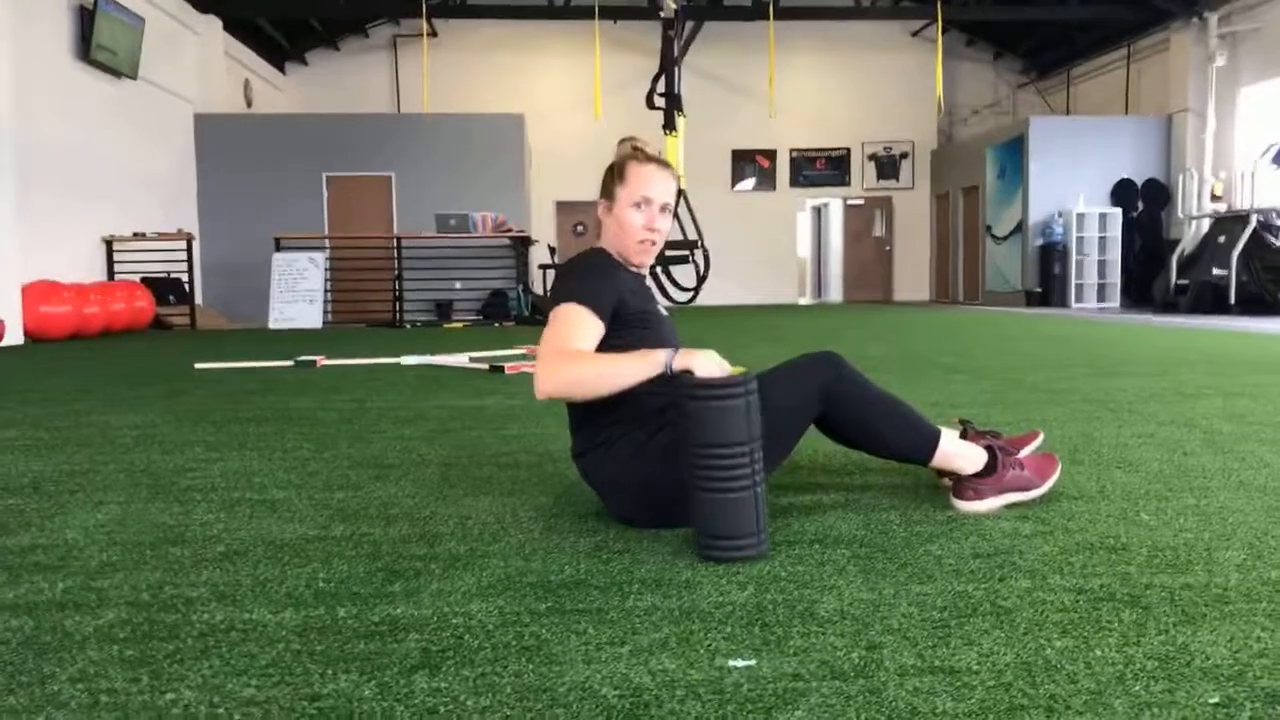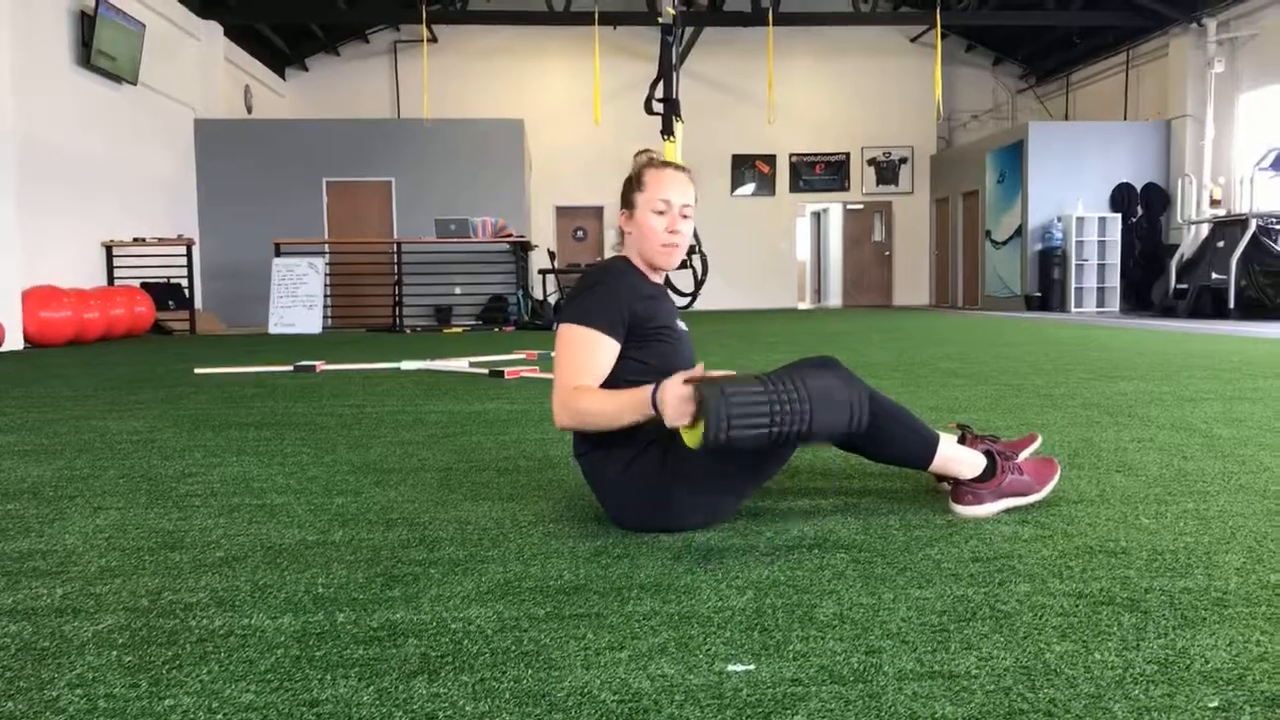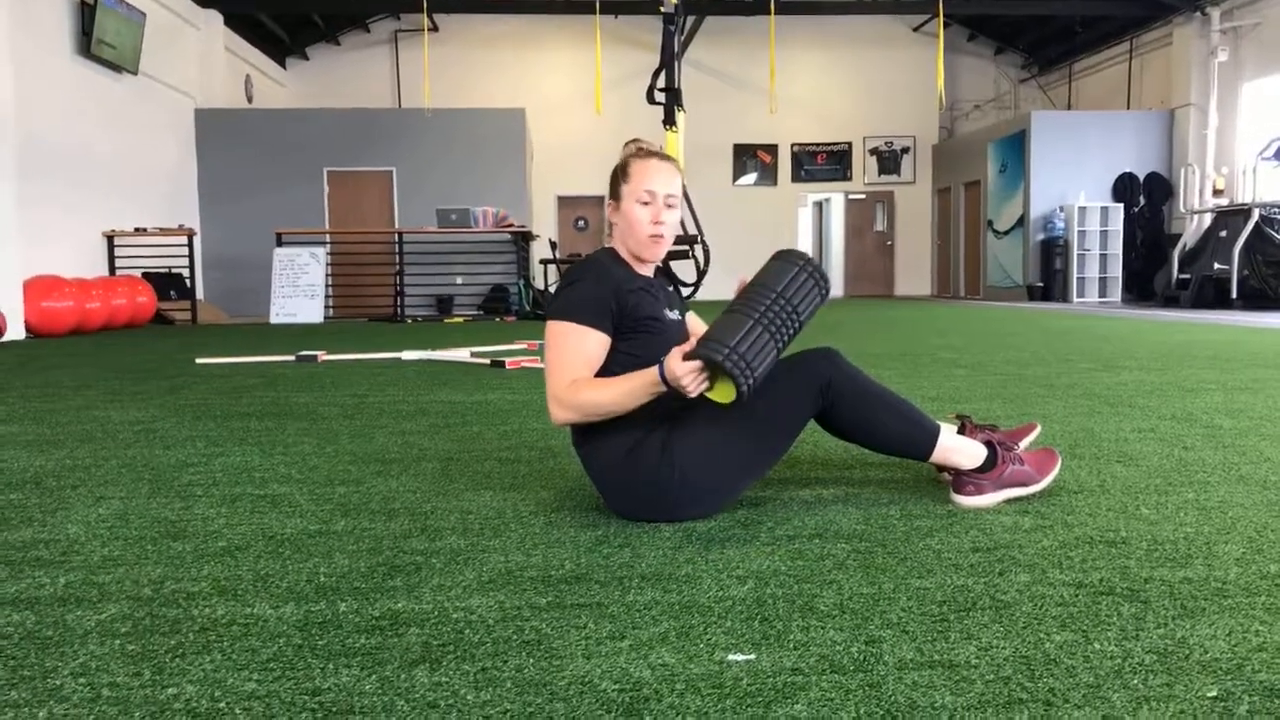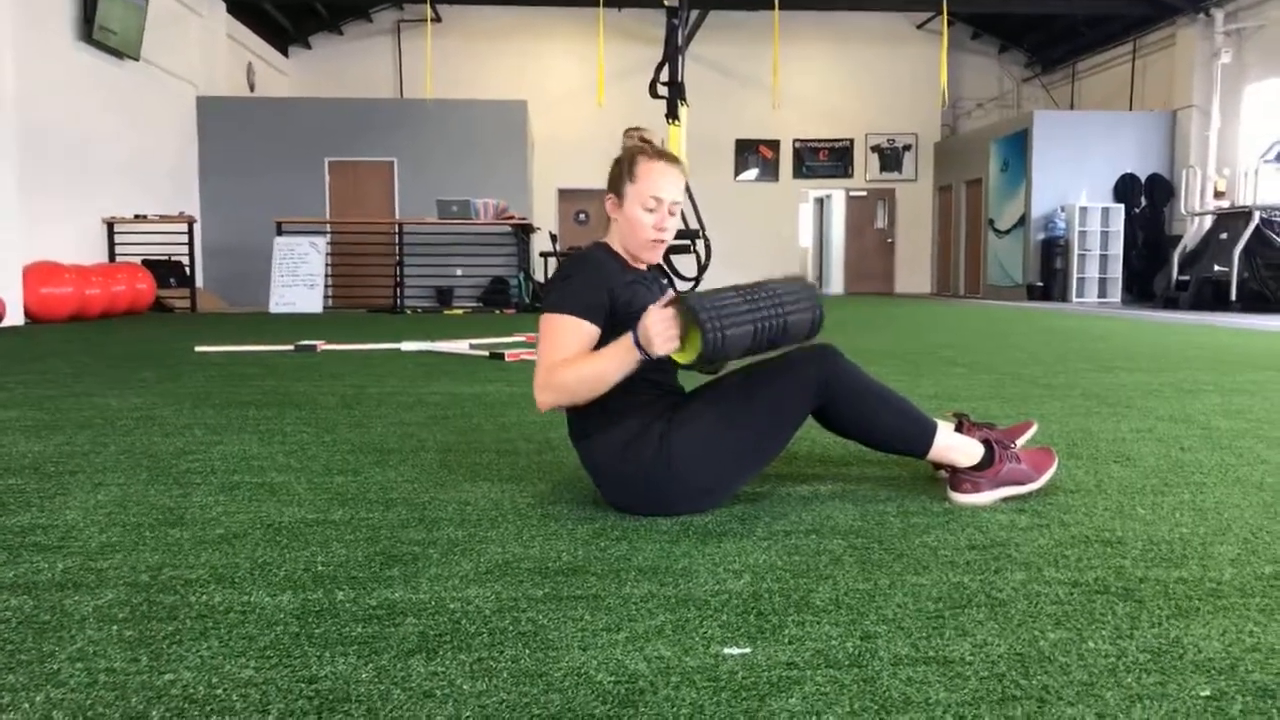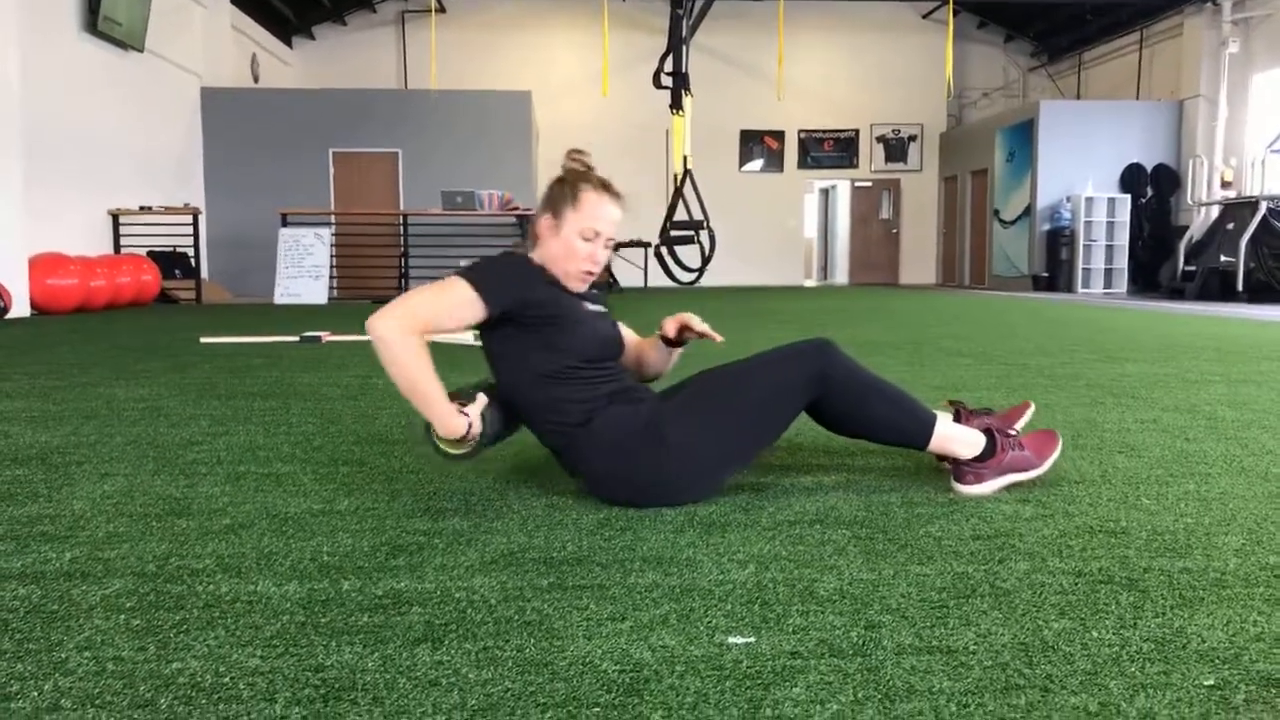
dt=1s
person 1, frame 1
left shoulder: (624, 280)
right shoulder: (592, 275)
right elbow: (551, 376)
left wrist: (699, 374)
right wrist: (673, 358)
left hip: (654, 460)
right hip: (646, 476)
left knee: (816, 380)
right knee: (822, 376)
left ankle: (964, 447)
right ankle: (978, 468)
person 1, frame 2
left shoulder: (646, 289)
right shoulder: (608, 288)
right elbow: (568, 405)
left wrist: (694, 386)
right wrist: (655, 399)
left hip: (662, 465)
right hip: (647, 486)
left knee: (817, 382)
right knee: (822, 381)
left ankle: (962, 452)
right ankle: (978, 473)
person 1, frame 3
left shoulder: (653, 282)
right shoulder: (594, 282)
right elbow: (563, 402)
right wrist: (662, 378)
left hip: (669, 448)
right hip: (648, 477)
left knee: (814, 372)
right knee: (820, 372)
left ankle: (961, 442)
right ankle: (978, 463)
person 1, frame 4
left shoulder: (649, 277)
right shoulder: (587, 274)
right elbow: (550, 389)
right wrist: (639, 345)
left hip: (667, 441)
right hip: (646, 468)
left knee: (808, 369)
right knee: (819, 368)
left ankle: (959, 439)
right ankle: (974, 462)
person 1, frame 5
left shoulder: (573, 295)
right shoulder: (511, 279)
left elbow: (640, 366)
right elbow: (390, 324)
left wrist: (668, 336)
right wrist: (450, 420)
left hip: (645, 435)
right hip: (641, 458)
left knee: (807, 365)
right knee: (817, 363)
left ankle: (959, 429)
right ankle: (977, 452)
